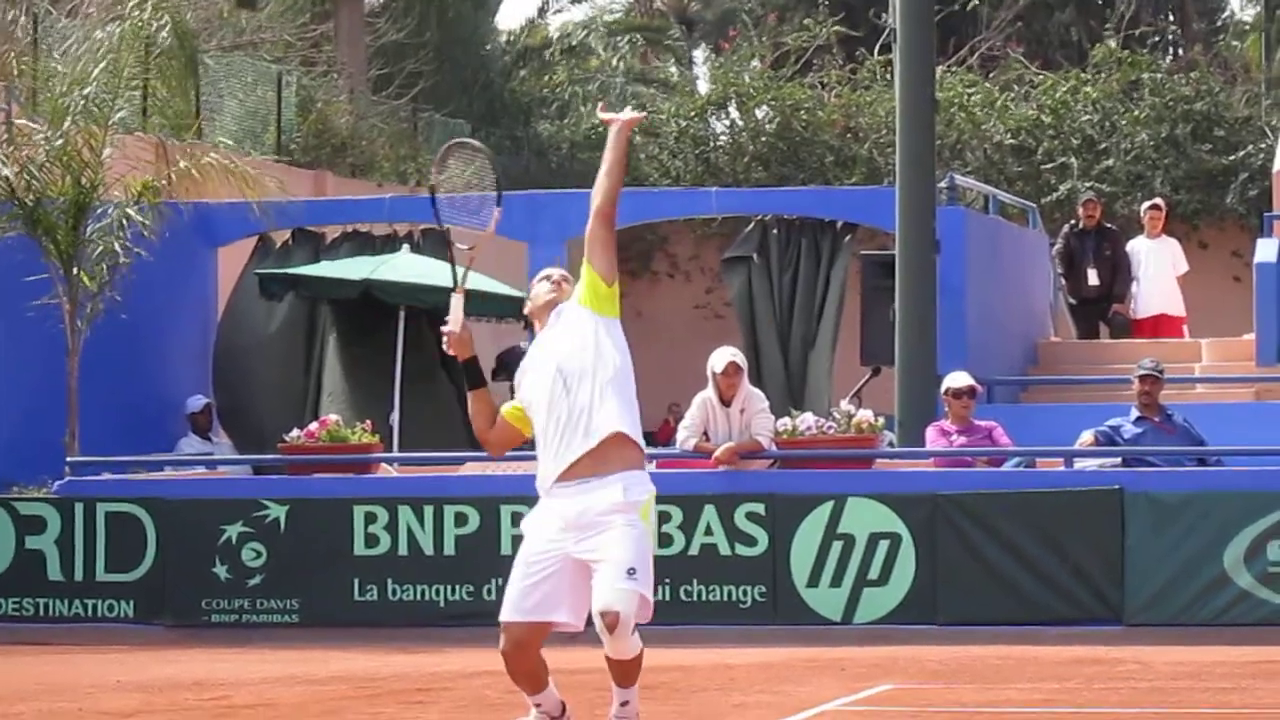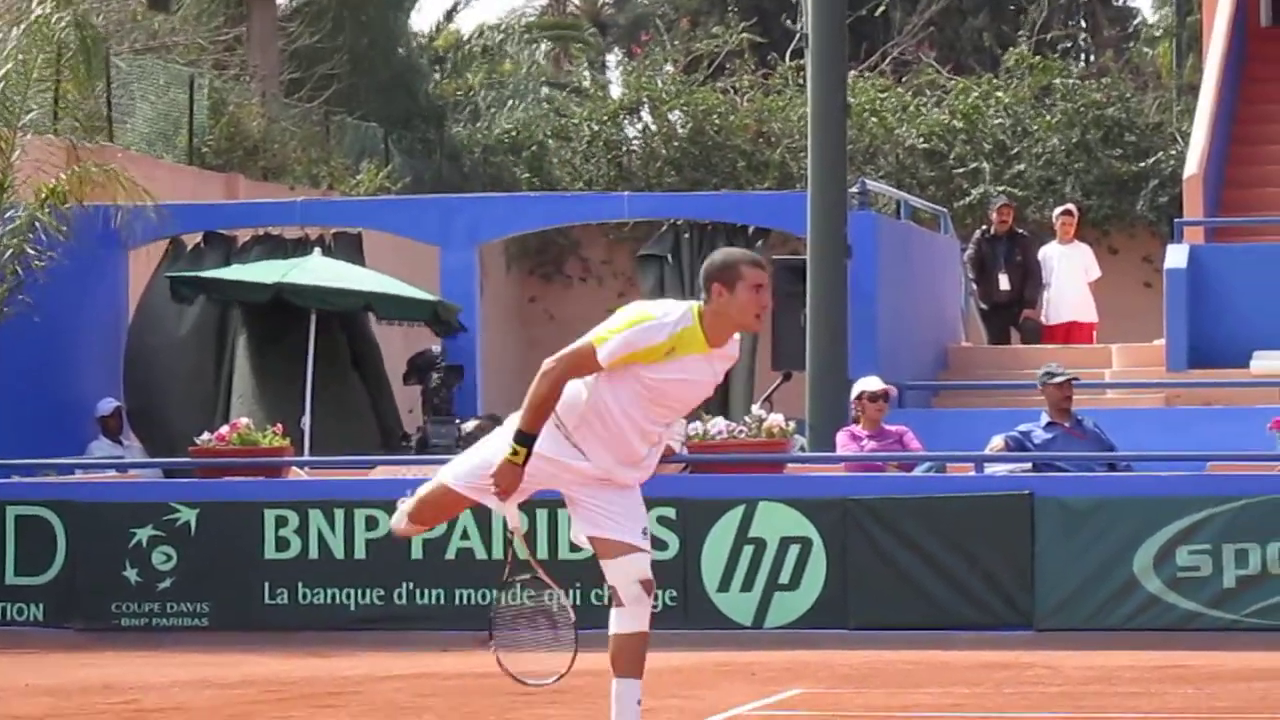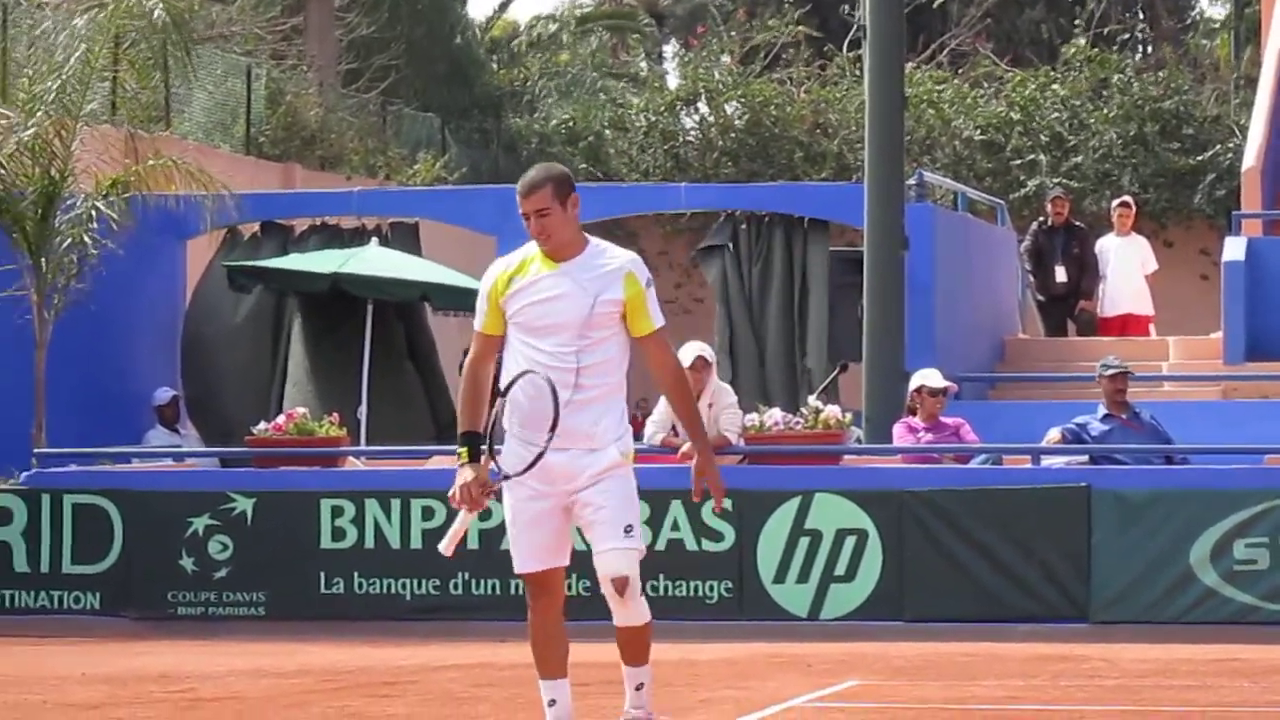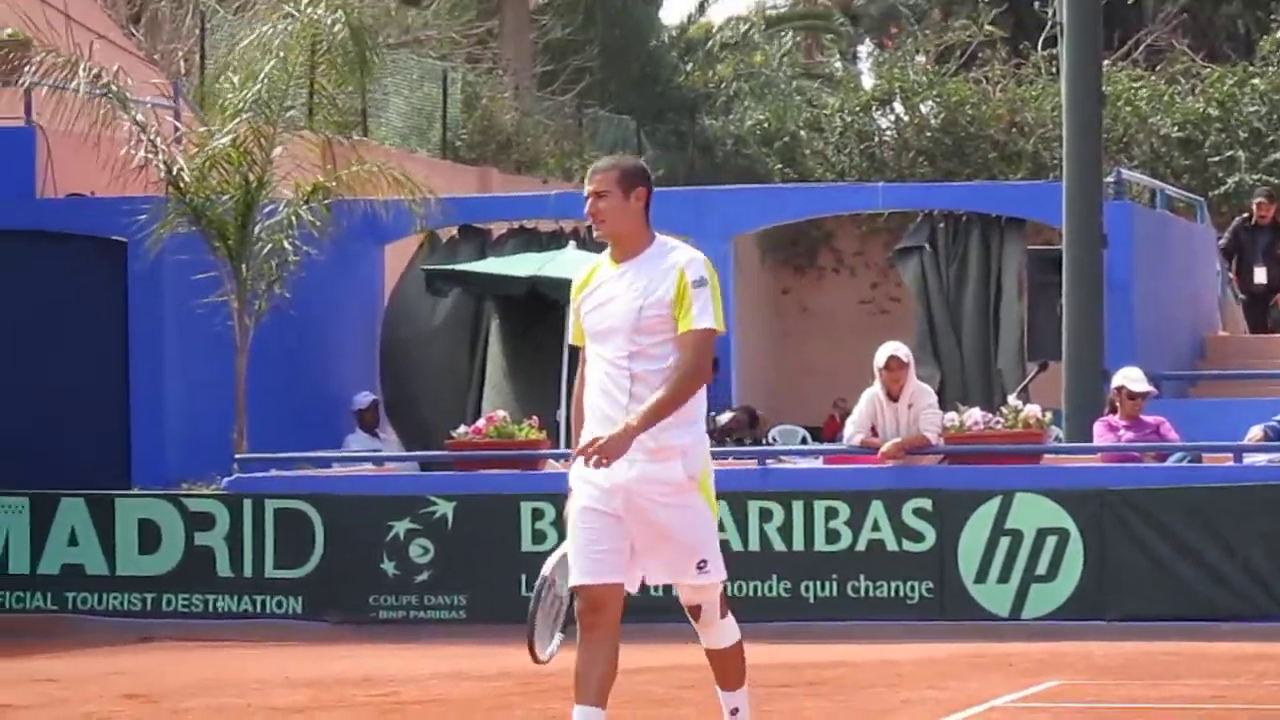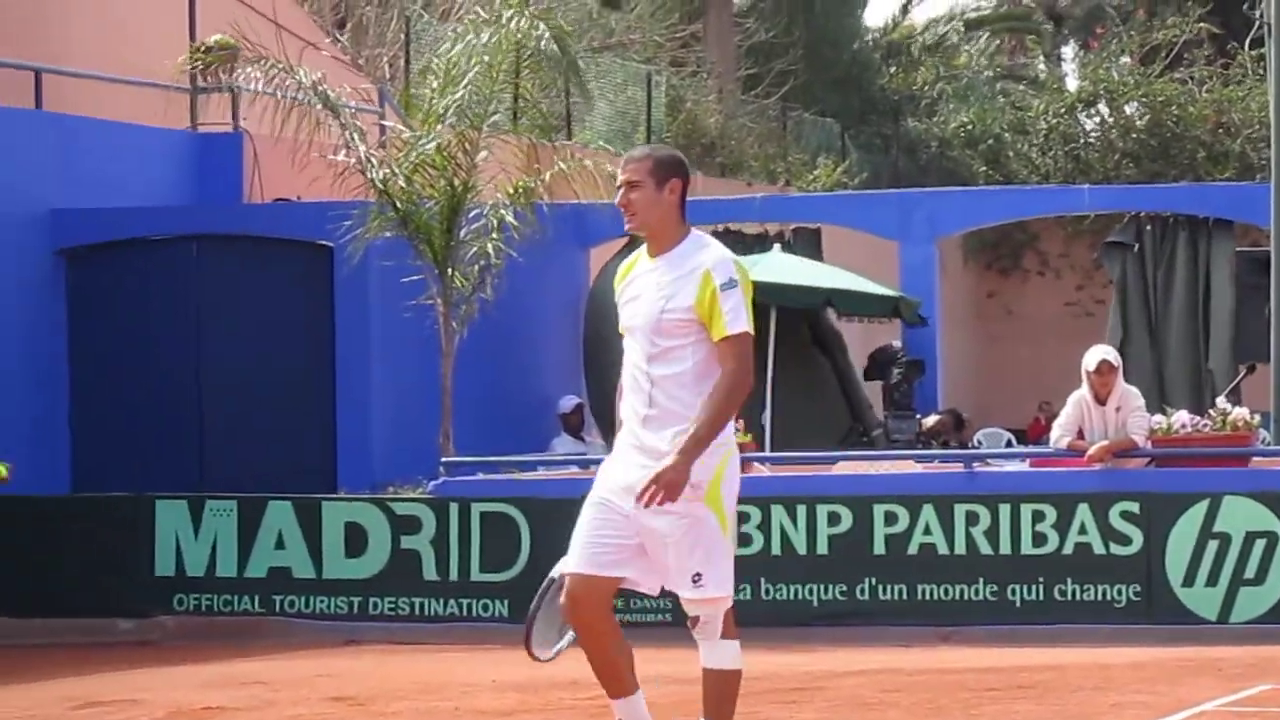
dt=1s
person 1, frame 1
left shoulder: (592, 311)
right shoulder: (530, 373)
left elbow: (602, 214)
right elbow: (492, 438)
left wrist: (620, 133)
right wrist: (469, 364)
left hip: (617, 503)
right hip: (556, 512)
left knee: (617, 621)
right knee: (516, 644)
person 1, frame 2
left shoulder: (727, 350)
right shoulder: (657, 324)
right elbow: (557, 367)
right wrist: (518, 452)
left hip: (612, 471)
right hip: (553, 435)
left knee: (637, 585)
right knee: (422, 512)
right ankle: (436, 495)
person 1, frame 3
left shoulder: (624, 270)
right shoulder: (504, 275)
left elbow: (664, 364)
right elbow: (478, 366)
left wrist: (703, 450)
right wrist: (470, 456)
left hip: (602, 456)
right hip: (528, 460)
left knee: (621, 582)
right knee: (543, 592)
person 1, frame 4
left shoulder: (687, 268)
right shoulder: (588, 280)
left elbow: (696, 367)
left wrist: (630, 431)
right wrist: (575, 478)
left hip: (674, 470)
right hip: (600, 474)
left knee: (705, 606)
right knee: (594, 607)
person 1, frame 5
left shoulder: (714, 268)
right shoulder: (630, 270)
left elbow: (738, 376)
left wrist: (684, 460)
left hip: (692, 472)
right hip: (626, 469)
left knee: (710, 615)
right knee: (581, 599)
